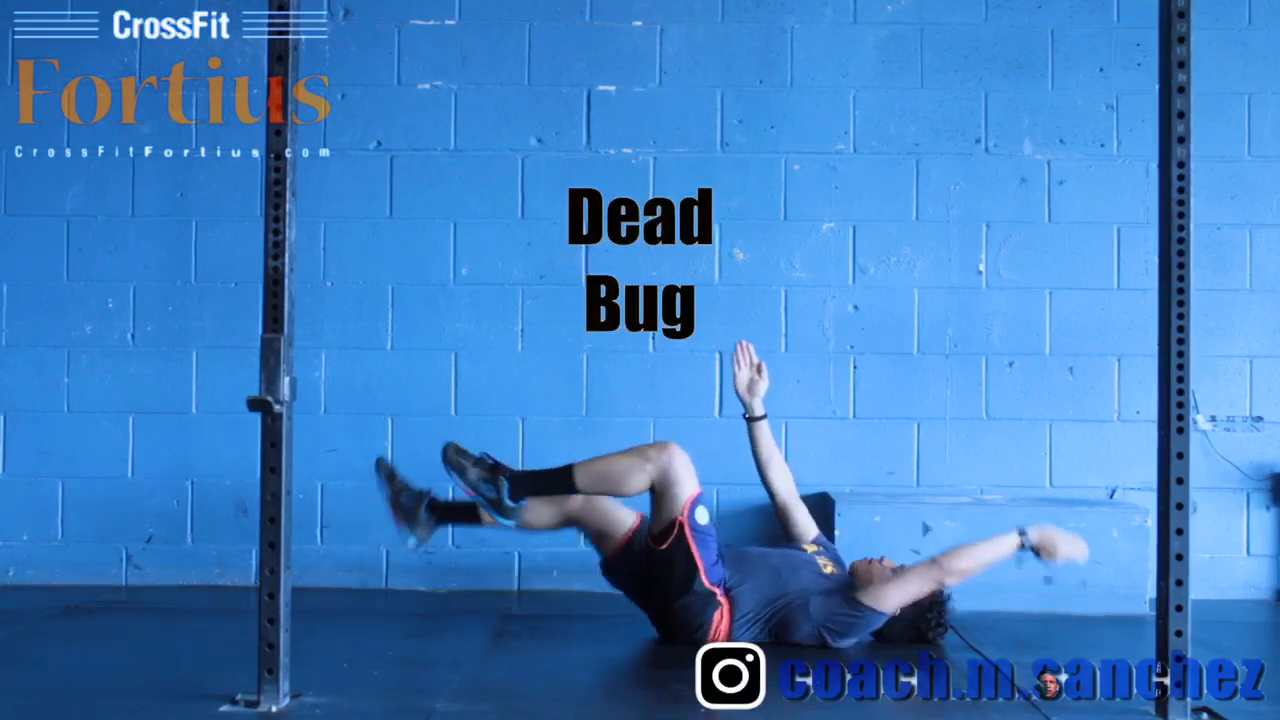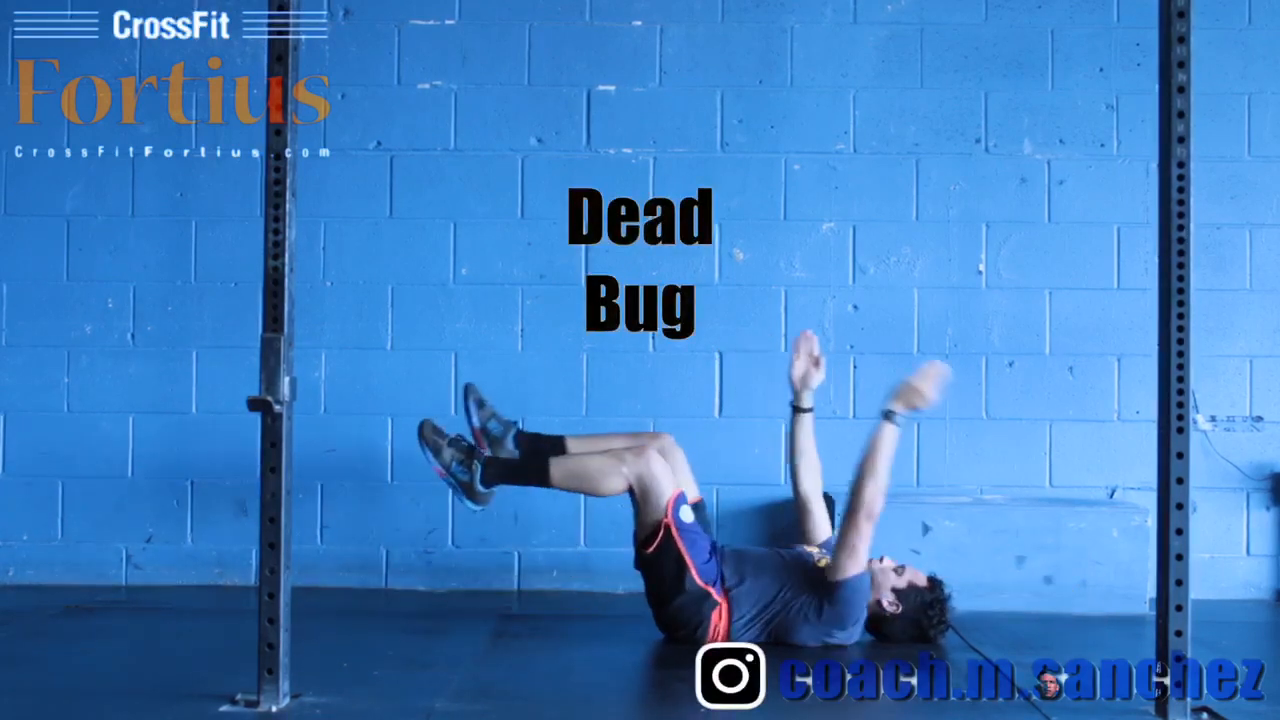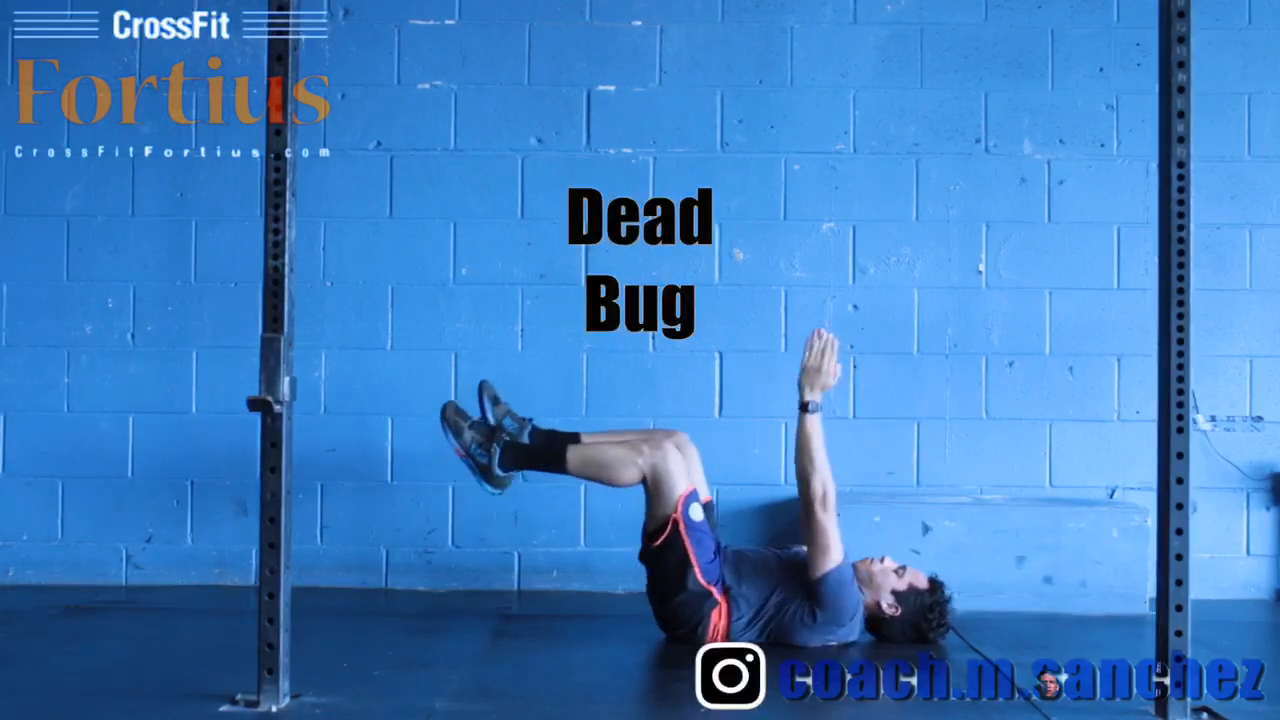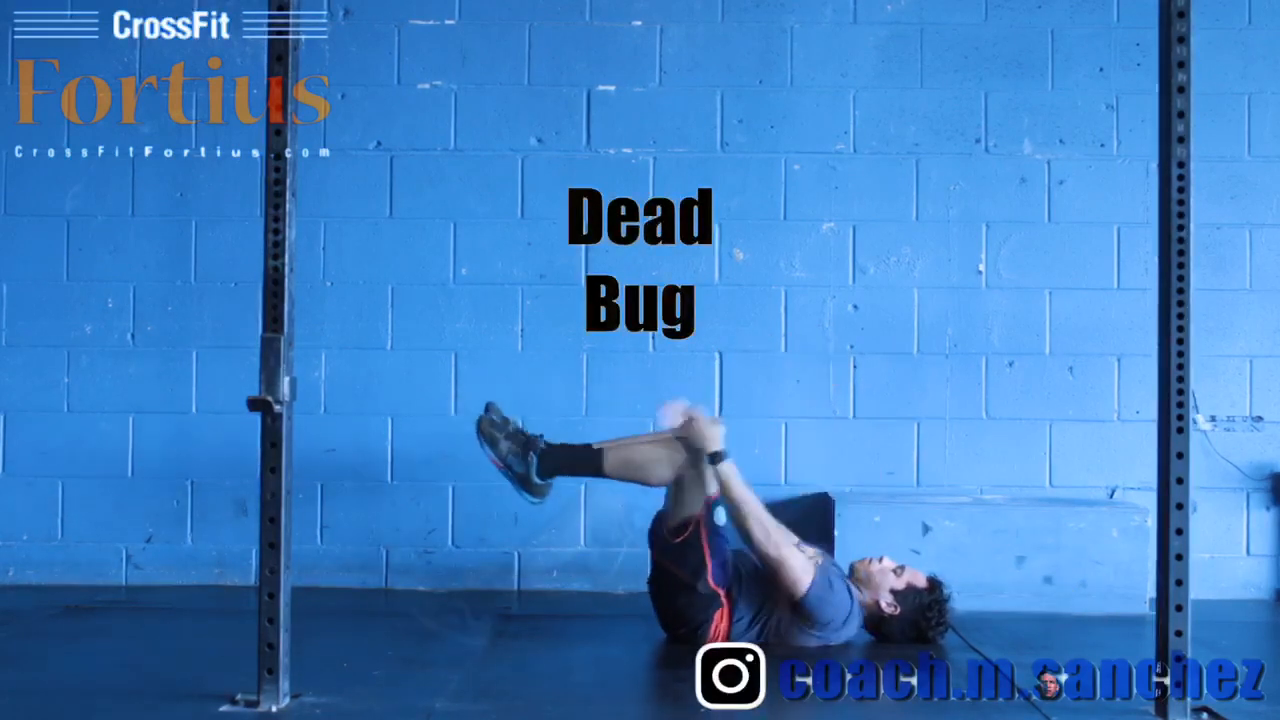
dt=0.4s
person 1, frame 1
left shoulder: (855, 616)
right shoulder: (831, 567)
left elbow: (940, 568)
right elbow: (782, 490)
left wrist: (1025, 537)
right wrist: (754, 406)
left hip: (701, 605)
right hip: (685, 590)
left knee: (668, 456)
right knee: (579, 502)
left ankle: (507, 483)
right ankle: (434, 511)
person 1, frame 2
left shoulder: (845, 610)
right shoulder: (829, 565)
left elbow: (864, 514)
right elbow: (808, 489)
left wrist: (894, 415)
right wrist: (803, 397)
left hip: (700, 605)
right hip: (705, 580)
left knee: (643, 462)
right knee: (660, 444)
left ankle: (483, 474)
right ankle: (512, 443)
person 1, frame 3
left shoulder: (840, 606)
right shoulder: (839, 583)
left elbow: (821, 505)
right elbow: (813, 500)
left wrist: (811, 400)
right wrist: (811, 396)
left hip: (700, 605)
right hip: (709, 579)
left knee: (661, 451)
right knee: (675, 444)
left ankle: (503, 458)
right ankle: (525, 437)
person 1, frame 4
left shoulder: (833, 607)
right shoulder: (834, 581)
left elbow: (773, 544)
right elbow: (783, 542)
left wrist: (715, 456)
left hip: (701, 606)
right hip: (700, 597)
left knee: (692, 451)
right knee: (692, 445)
left ankle: (543, 464)
right ankle: (542, 458)
